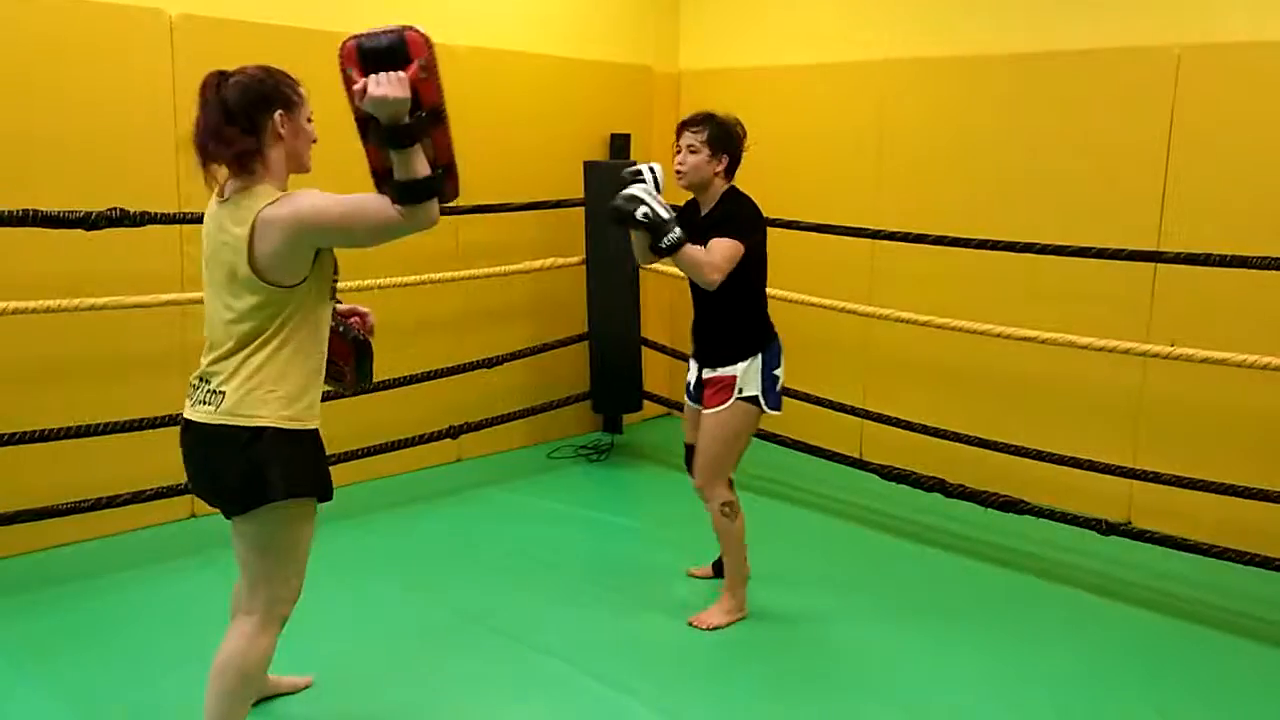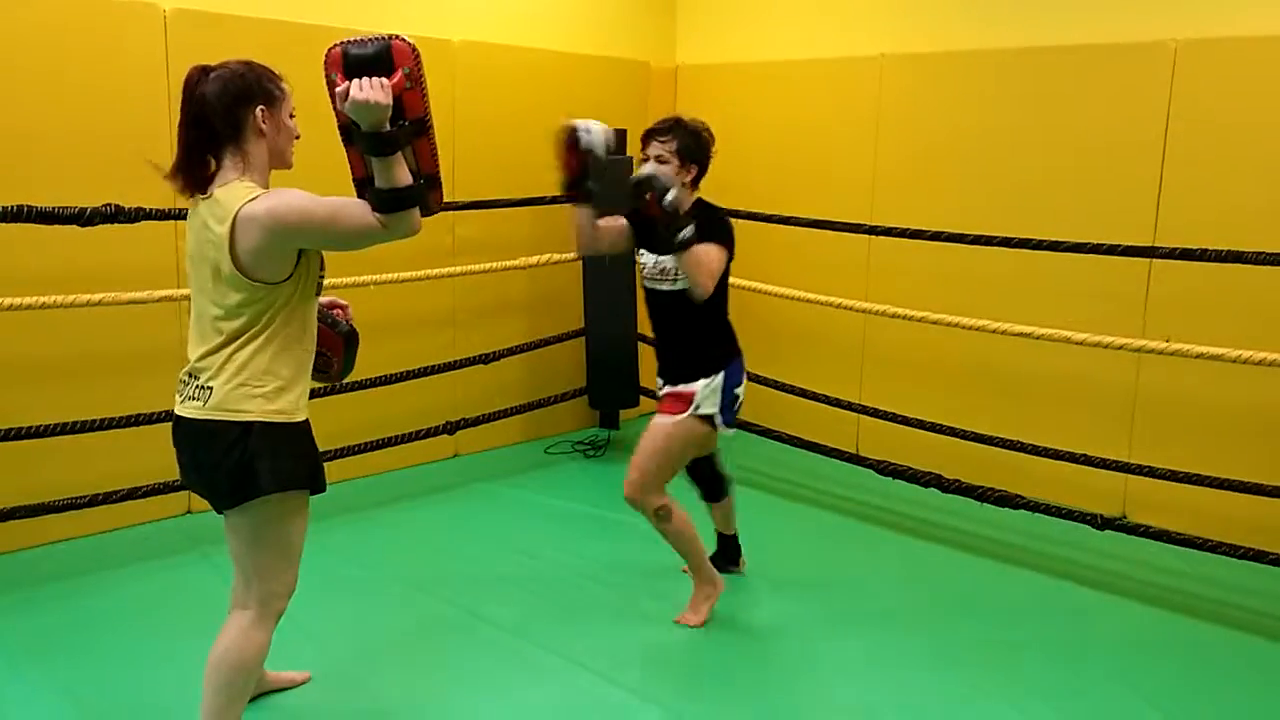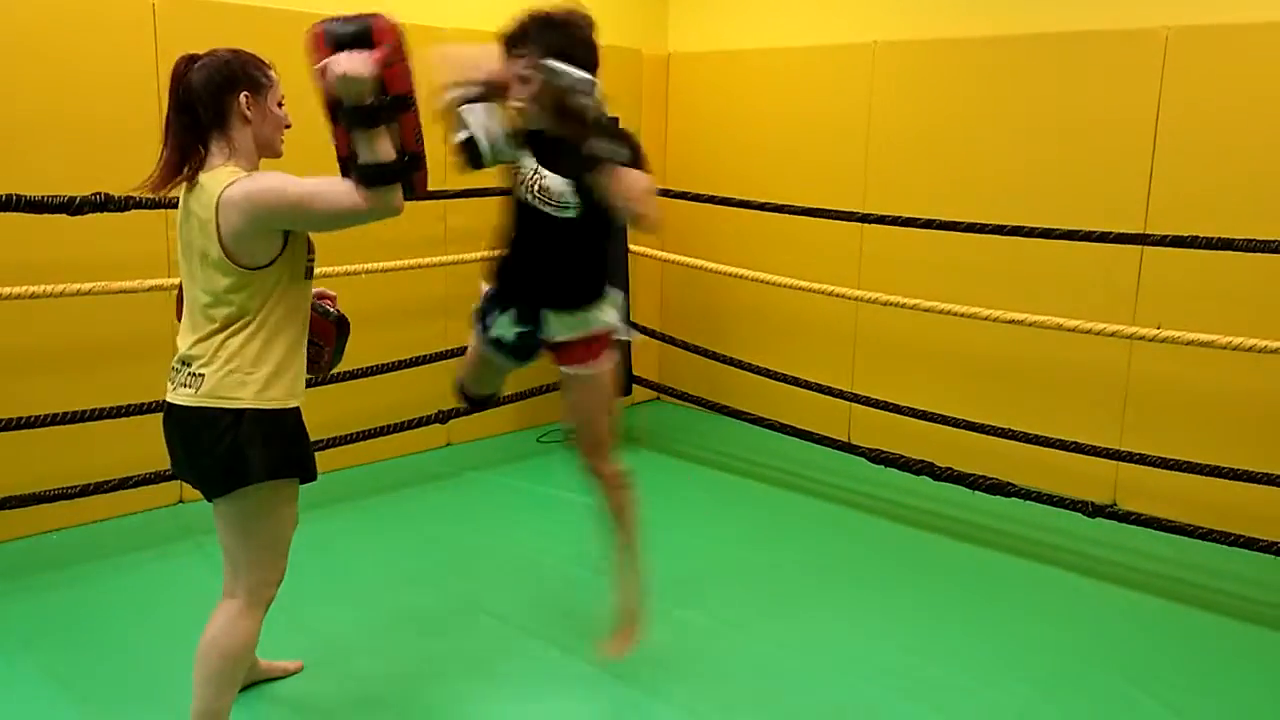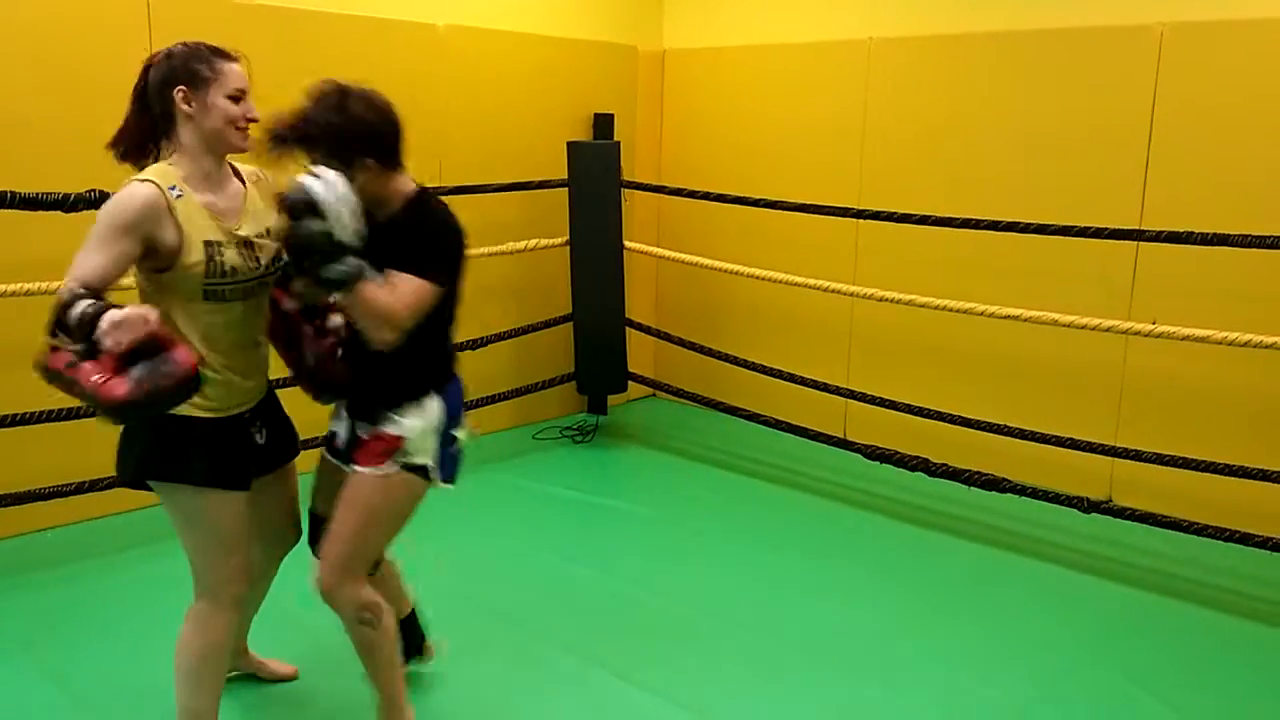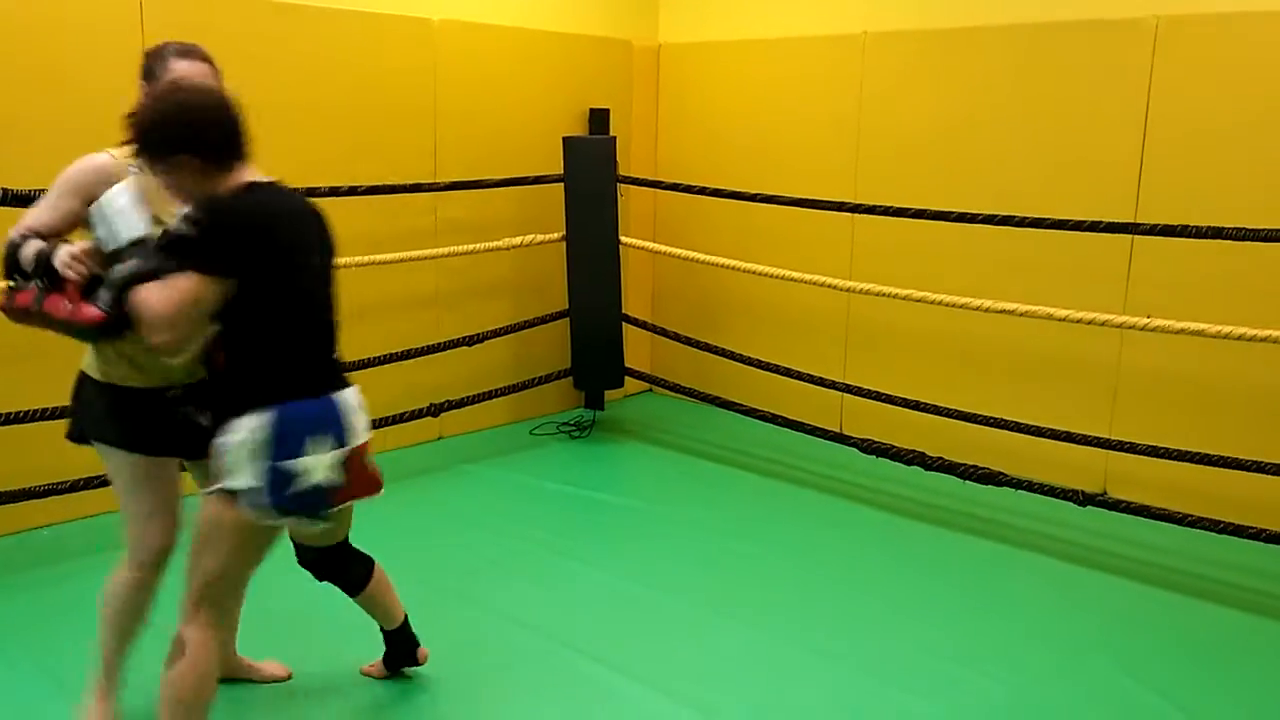
dt=0.4s
person 1, frame 1
left shoulder: (227, 205)
right shoulder: (294, 215)
right elbow: (420, 214)
left wrist: (324, 313)
right wrist: (396, 125)
left hip: (219, 420)
right hip: (262, 432)
left knee: (265, 573)
right knee: (269, 600)
person 1, frame 2
left shoulder: (210, 202)
right shoulder: (274, 212)
right elbow: (400, 221)
left wrist: (306, 304)
right wrist: (376, 131)
left hip: (211, 414)
right hip: (252, 425)
left knee: (262, 569)
right knee: (265, 594)
person 1, frame 3
left shoulder: (203, 186)
right shoulder: (255, 195)
right elbow: (382, 201)
left wrist: (296, 294)
right wrist: (360, 104)
left hip: (209, 404)
right hip: (240, 413)
left knee: (260, 551)
right knee: (253, 582)
left ankle: (240, 661)
person 1, frame 4
left shoulder: (257, 183)
right shoulder: (146, 200)
right elbow: (71, 301)
right wrist: (109, 319)
left hip: (251, 404)
right hip: (185, 419)
left knee: (278, 536)
right knee: (224, 583)
left ankle: (229, 653)
person 1, frame 5
right shoulder: (103, 173)
right wrist: (58, 259)
left hip: (210, 381)
right hip: (128, 389)
right knee: (150, 546)
left ankle: (220, 655)
person 2, frame 1
left shoulder: (739, 211)
right shoulder: (692, 211)
left elbow: (710, 273)
right elbow: (646, 255)
left wrist: (659, 221)
right wrist: (639, 214)
left hip: (746, 361)
right hip: (709, 357)
left knee: (710, 481)
right knee: (700, 465)
left ankle: (734, 598)
right ankle: (731, 559)
person 2, frame 2
left shoulder: (710, 222)
right shoulder: (645, 218)
left elbow: (702, 285)
right elbow: (588, 244)
left wrist: (672, 219)
right wrist: (584, 182)
left hip: (708, 375)
right hip: (676, 370)
left knee: (640, 489)
right knee: (701, 467)
left ankle: (707, 580)
right ankle: (730, 551)
person 2, frame 3
left shoulder: (606, 142)
right shoulder: (521, 116)
left elbow: (641, 214)
right elbow: (466, 65)
left wrist: (589, 135)
right wrist: (468, 112)
left hip: (579, 310)
right hip: (517, 294)
left knee: (596, 460)
right knee: (473, 390)
left ankle: (629, 581)
person 2, frame 4
left shoulder: (431, 229)
right shoulder: (338, 213)
left elbow: (384, 327)
left wrist: (331, 246)
left hip: (411, 416)
right hip: (364, 402)
left knee: (339, 579)
right knee: (328, 532)
right ankle: (410, 636)
person 2, frame 5
left shoulder: (231, 223)
right shoulder: (300, 213)
left elbow: (165, 330)
left wrist: (131, 253)
left hip: (277, 433)
right hip: (331, 414)
left knee: (202, 615)
right knee: (329, 550)
right ankle: (405, 646)
